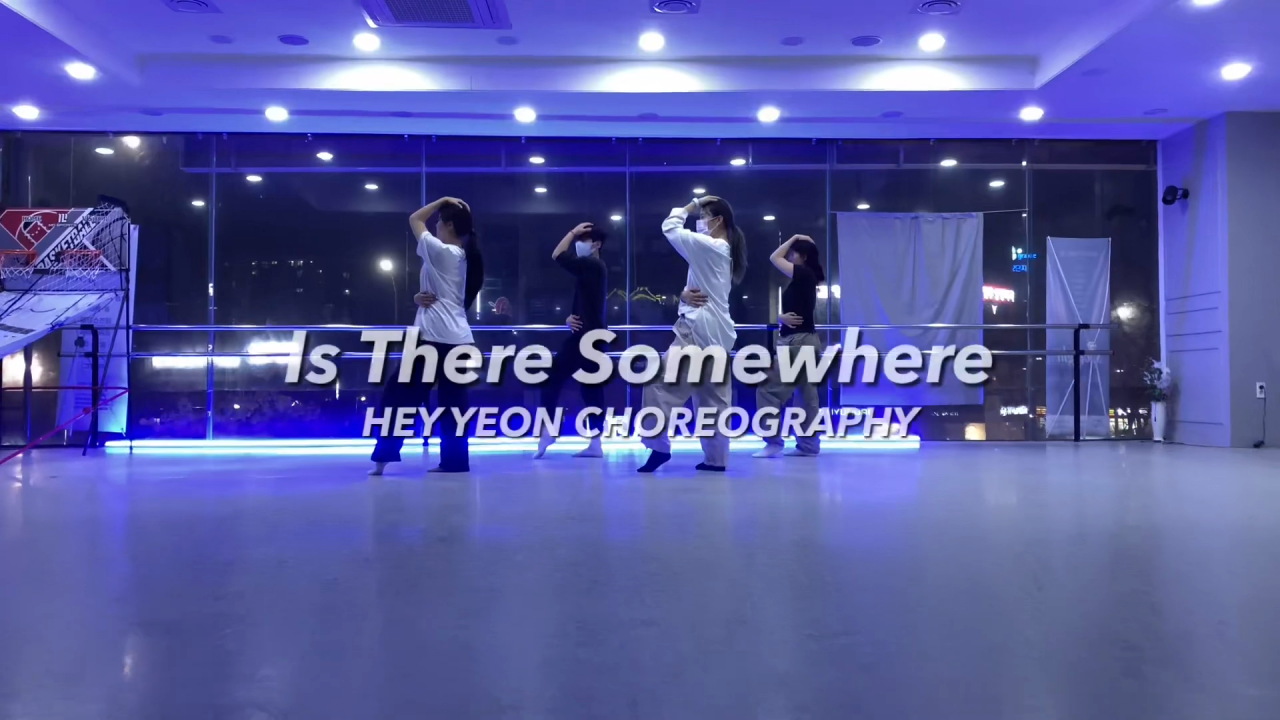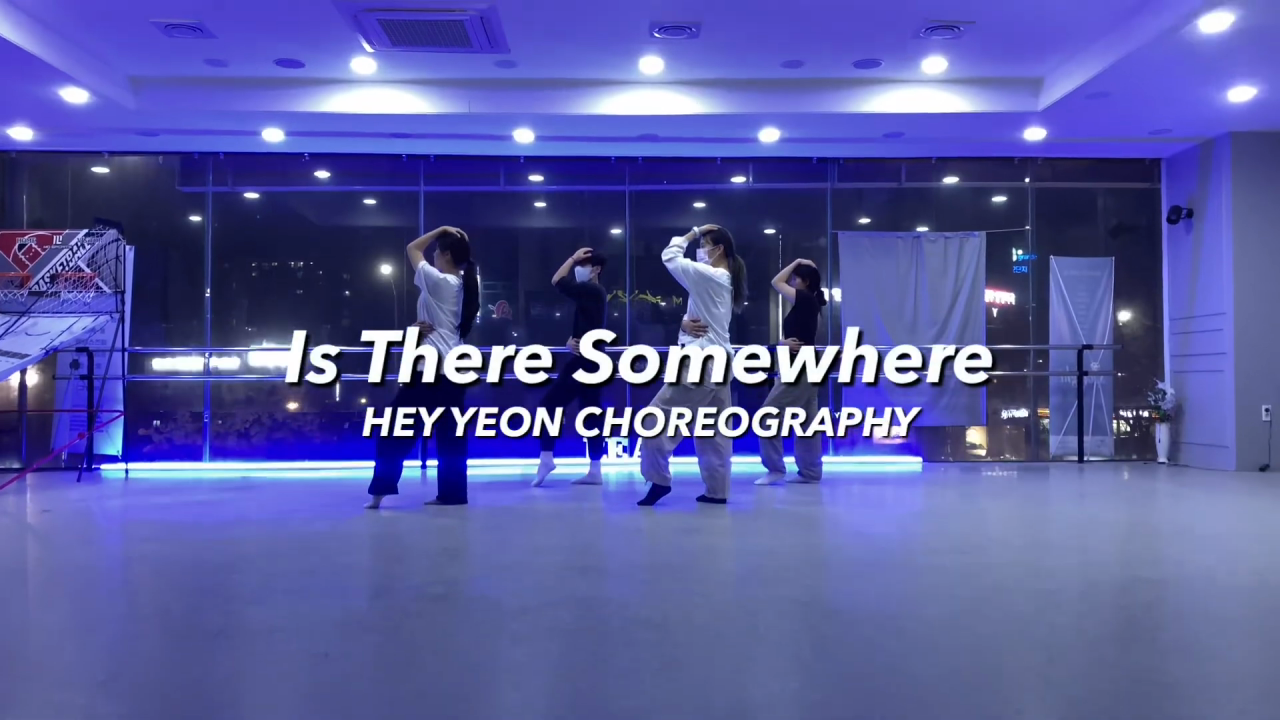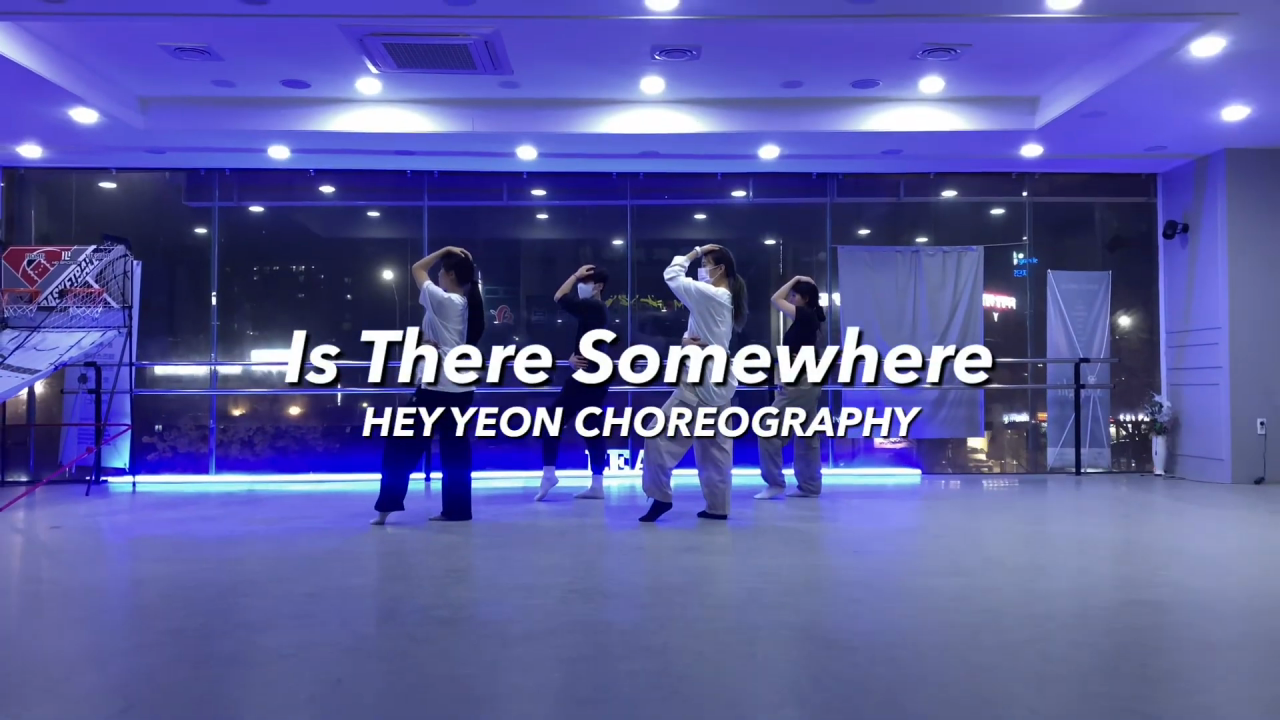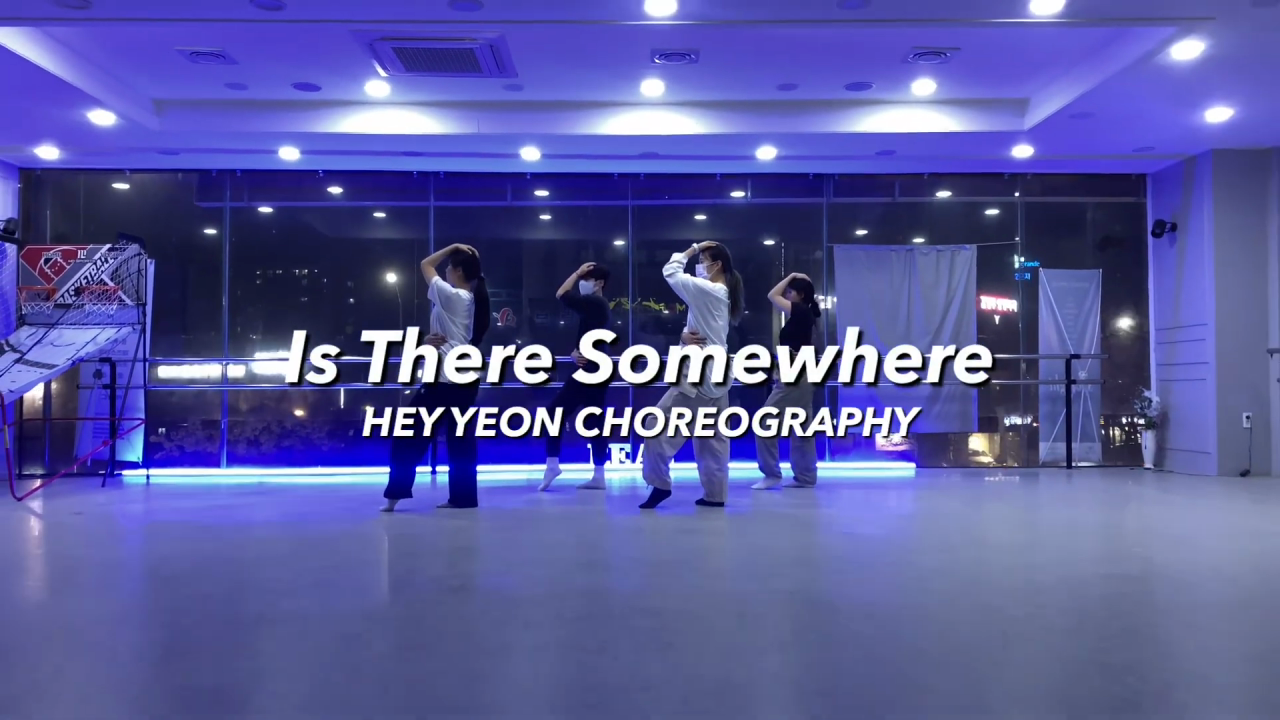
dt=0.5s
person 1, frame 1
left shoulder: (439, 251)
right shoulder: (464, 257)
left elbow: (415, 219)
left wrist: (443, 201)
right wrist: (421, 298)
left hip: (435, 338)
right hip: (458, 339)
left knee: (397, 395)
right knee: (452, 402)
left ankle: (383, 458)
right ankle: (454, 461)
person 1, frame 2
left shoulder: (436, 281)
right shoulder: (462, 285)
left elbow: (413, 248)
left wrist: (441, 230)
right wrist: (419, 327)
right knee: (450, 432)
left ankle: (381, 491)
right ankle: (451, 492)
person 1, frame 3
left shoulder: (441, 300)
right shoulder: (467, 304)
left elbow: (417, 268)
left wrist: (445, 250)
right wrist: (427, 345)
left hip: (438, 387)
right hip: (461, 387)
left knee: (402, 444)
right knee: (454, 450)
left ankle: (387, 507)
right ankle: (456, 508)
person 1, frame 4
left shoulder: (450, 295)
right shoulder: (473, 300)
left elbow: (426, 264)
left wrist: (453, 248)
right wrist: (434, 340)
left hip: (445, 379)
right hip: (466, 379)
left knee: (409, 434)
right knee: (460, 439)
left ankle: (396, 494)
right ankle: (463, 496)
person 2, frame 1
left shoulder: (707, 247)
right shoulder: (725, 252)
left elbow: (670, 228)
left wrist: (693, 204)
right wrist: (686, 294)
left hip: (700, 332)
right hip: (719, 333)
left knee: (658, 385)
right knee: (714, 399)
left ankle: (659, 447)
right ankle: (716, 459)
person 2, frame 2
left shoulder: (708, 276)
right shoulder: (726, 280)
left elbow: (670, 257)
left wrist: (694, 232)
right wrist: (687, 322)
left ankle: (659, 480)
right ankle: (717, 490)
person 2, frame 3
left shoulder: (709, 295)
right shoulder: (727, 300)
left elbow: (672, 275)
left wrist: (696, 251)
right wrist: (686, 340)
left hip: (701, 382)
right hip: (719, 381)
left knee: (660, 434)
right knee: (715, 447)
left ankle: (661, 496)
right ankle: (717, 506)
person 2, frame 4
left shoulder: (707, 290)
right shoulder: (723, 295)
left elbow: (670, 271)
left wrist: (693, 249)
right wrist: (686, 335)
left hip: (699, 374)
right knee: (712, 437)
left ankle: (660, 484)
right ankle: (715, 494)
person 3, frame 1
left shoulder: (591, 265)
right shoulder: (593, 269)
left elbow: (557, 255)
left wrist: (572, 232)
right wrist: (570, 318)
left hip: (585, 337)
left knee: (551, 379)
right knee: (592, 389)
left ankle: (547, 431)
right ankle: (595, 444)
person 3, frame 2
left shoulder: (591, 290)
right shoulder: (591, 294)
left elbow: (557, 280)
right elbow: (580, 330)
left wrist: (573, 258)
right wrist: (571, 343)
left hip: (584, 361)
right hip: (592, 362)
left knee: (549, 404)
right knee: (591, 414)
left ankle: (546, 458)
right ankle: (595, 471)
person 3, frame 3
left shoulder: (592, 306)
right shoulder: (595, 310)
left elbow: (559, 297)
left wrist: (575, 274)
right wrist: (573, 358)
right knee: (593, 430)
left ankle: (549, 474)
right ankle: (597, 485)
person 3, frame 4
left shoulder: (594, 303)
right shoulder: (598, 306)
left elbow: (561, 294)
left wrist: (577, 272)
right wrist: (576, 353)
right knee: (594, 423)
left ankle: (552, 464)
right ankle: (598, 476)
person 4, frame 1
left shoulder: (804, 274)
right shoulder: (803, 280)
left elbow: (774, 258)
right elbow: (793, 309)
left wrist: (794, 238)
right wrist: (782, 317)
left hip: (798, 343)
right hip: (805, 342)
left knee: (767, 389)
right knee: (807, 396)
left ankle: (774, 442)
right ankle: (808, 445)
person 4, frame 2
left shoulder: (806, 299)
right shoulder: (805, 305)
left elbow: (776, 282)
right elbow: (794, 334)
left wrist: (796, 262)
right wrist: (784, 343)
right knee: (807, 422)
left ankle: (775, 469)
right ankle: (810, 471)
person 4, frame 3
left shoulder: (806, 316)
right shoulder: (806, 320)
left elbow: (775, 299)
right elbow: (789, 351)
left wrist: (795, 279)
left hip: (799, 384)
right hip: (806, 383)
right knee: (807, 437)
left ankle: (775, 484)
right ankle: (809, 485)
person 4, frame 4
left shoulder: (801, 311)
right shoulder: (803, 316)
left elbow: (772, 295)
right elbow: (784, 346)
left wrist: (791, 276)
right wrist: (780, 353)
left hip: (794, 378)
right hip: (801, 377)
left ankle: (772, 474)
right ankle: (805, 476)
